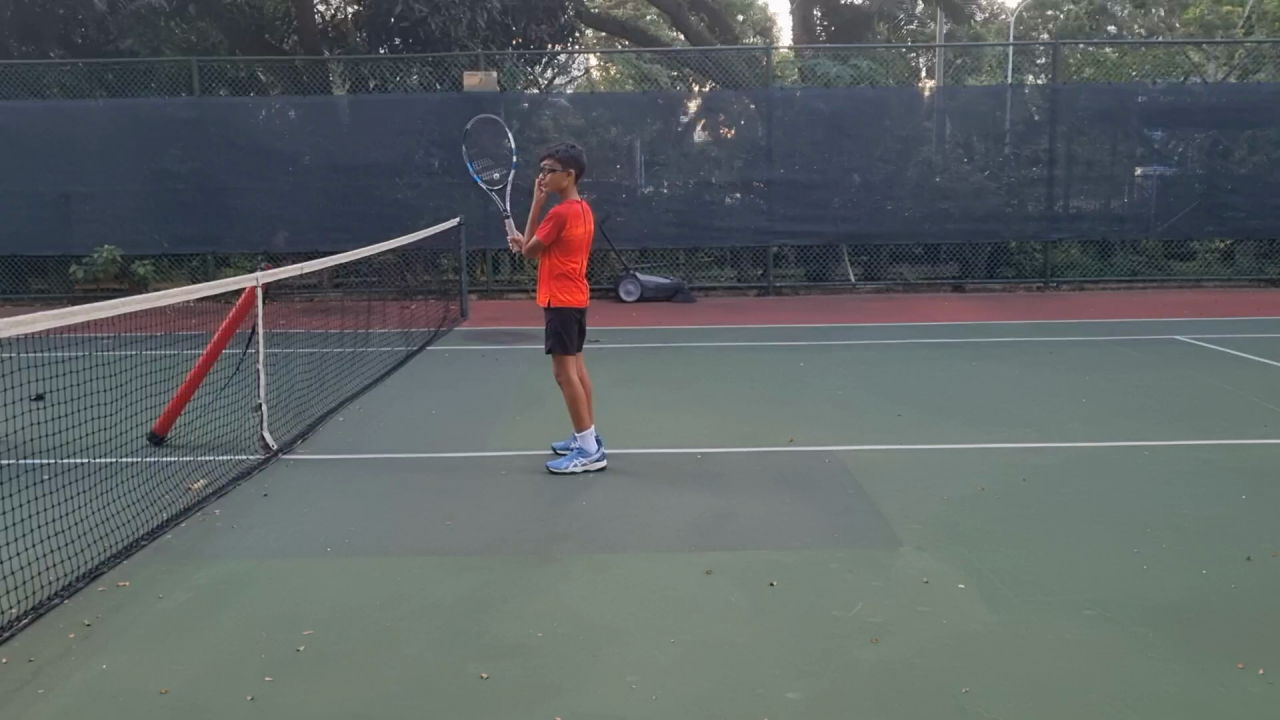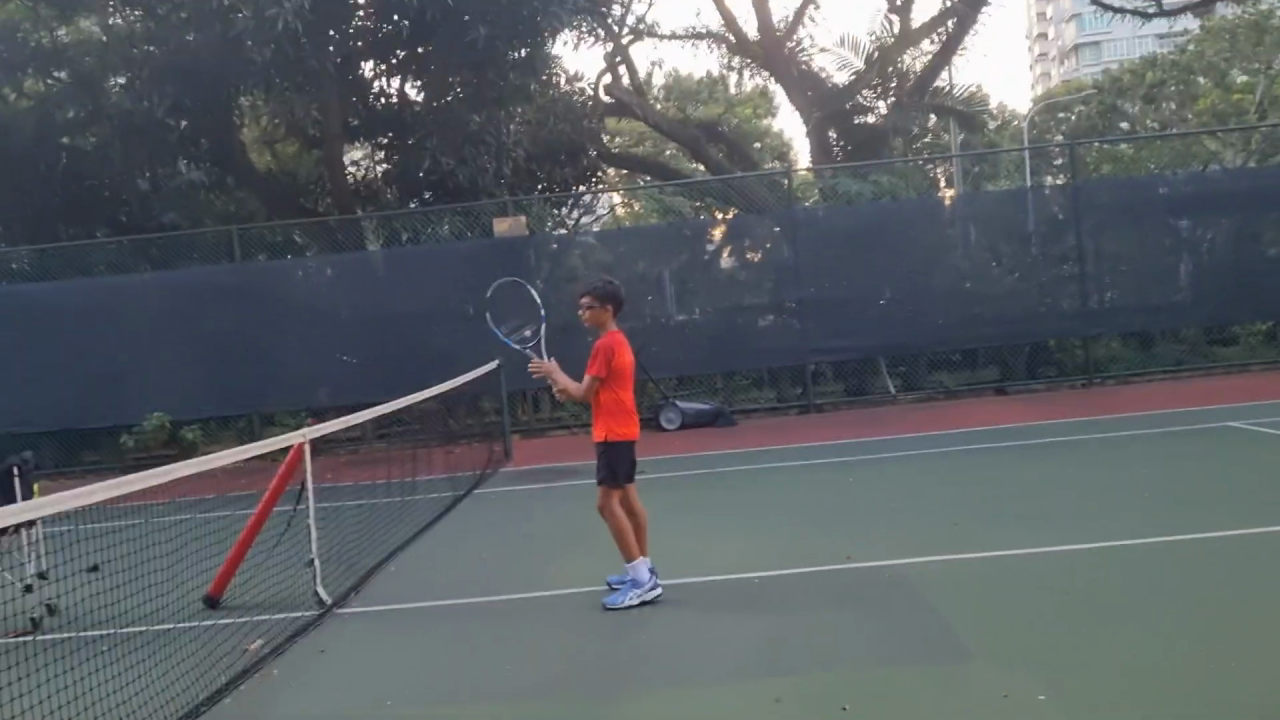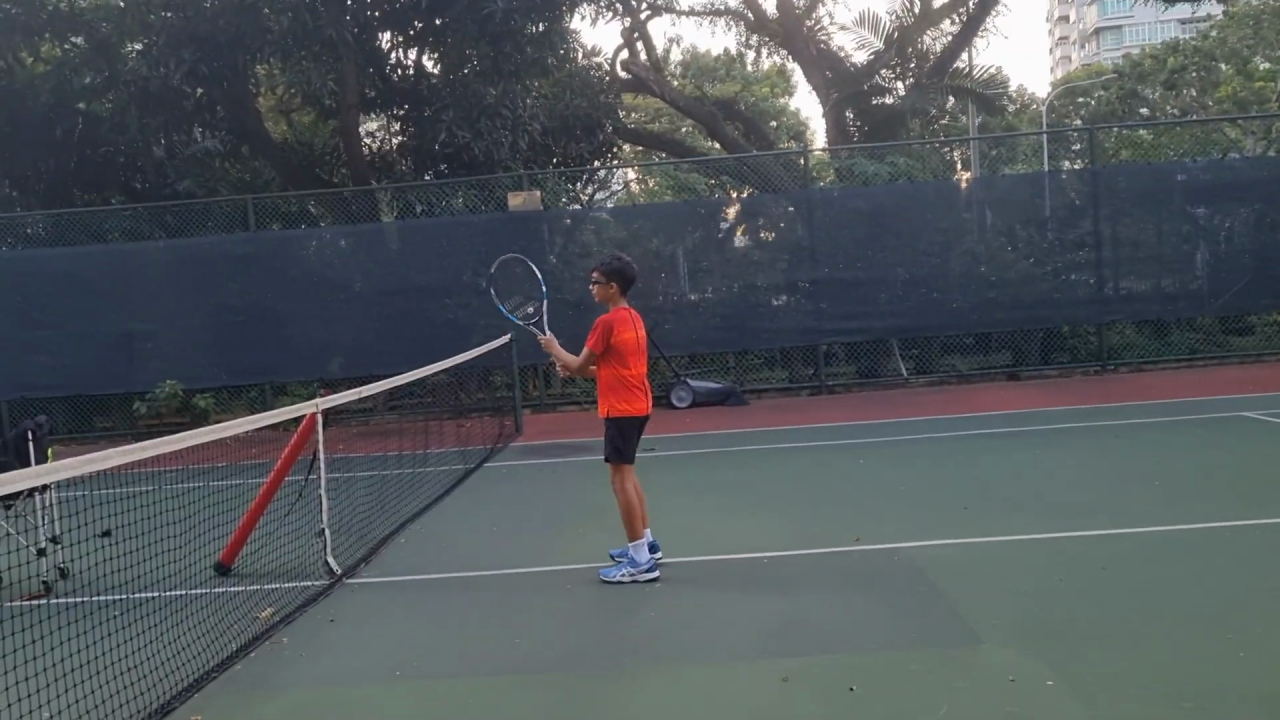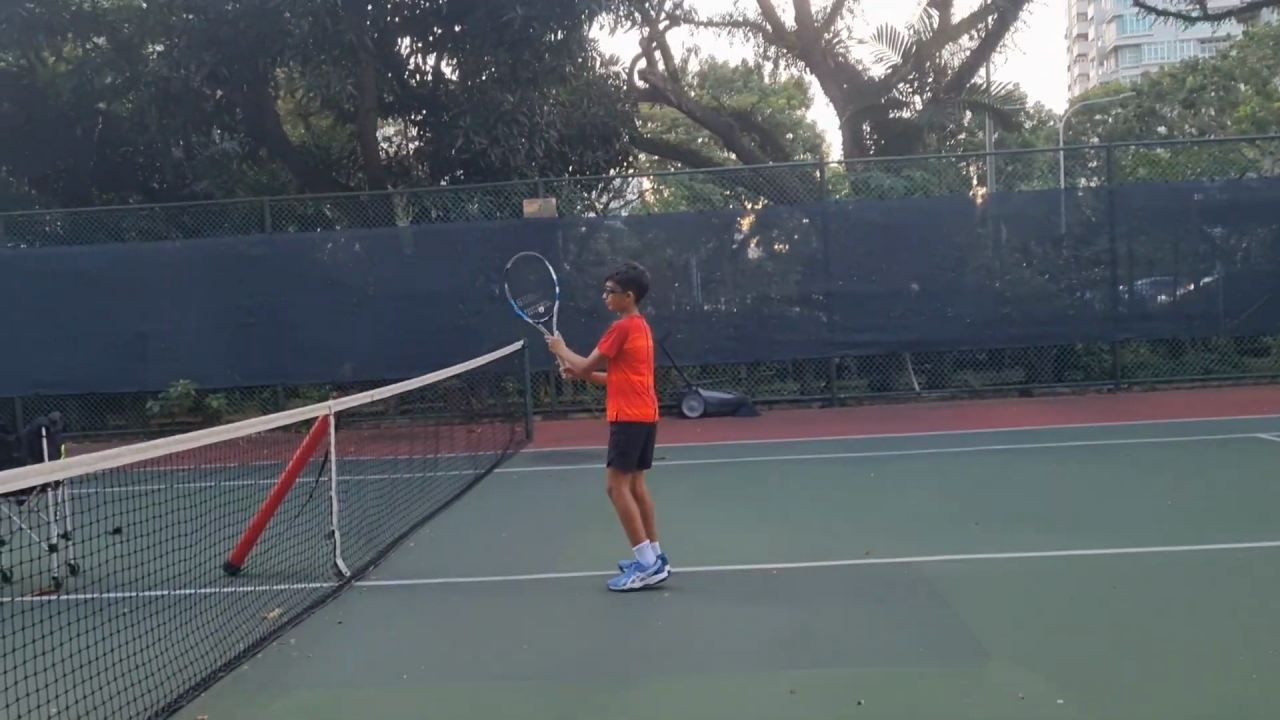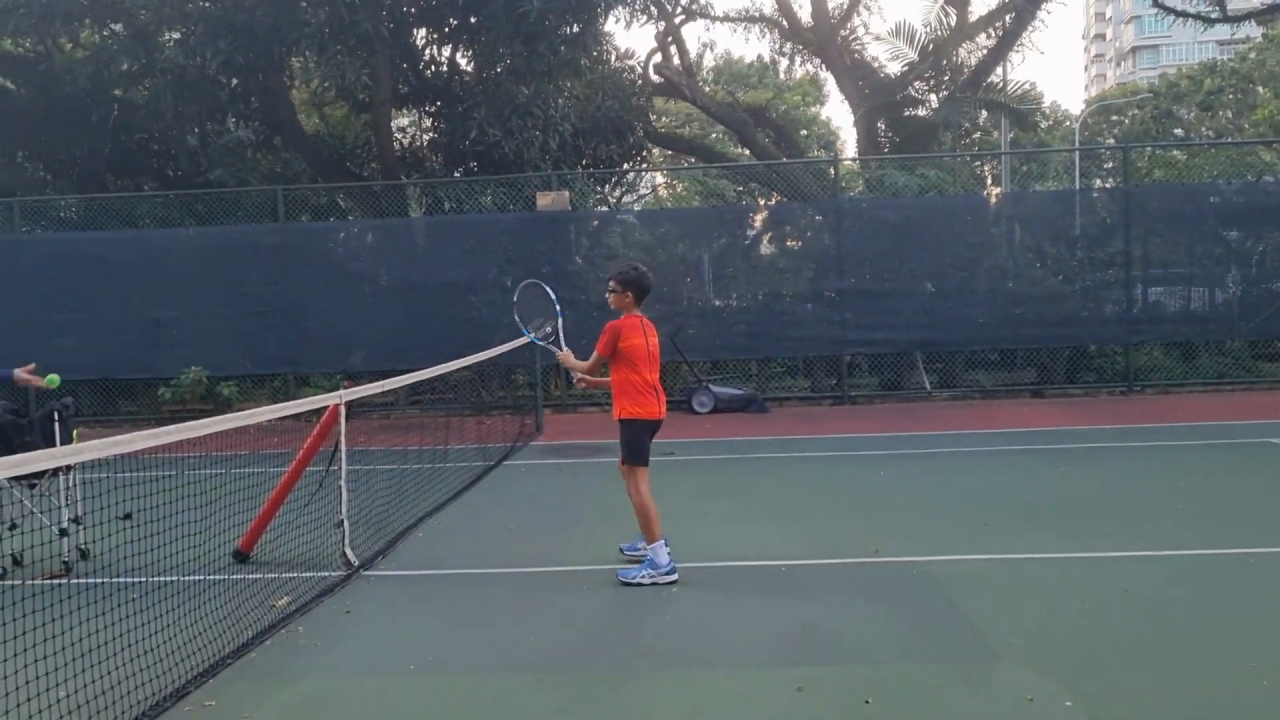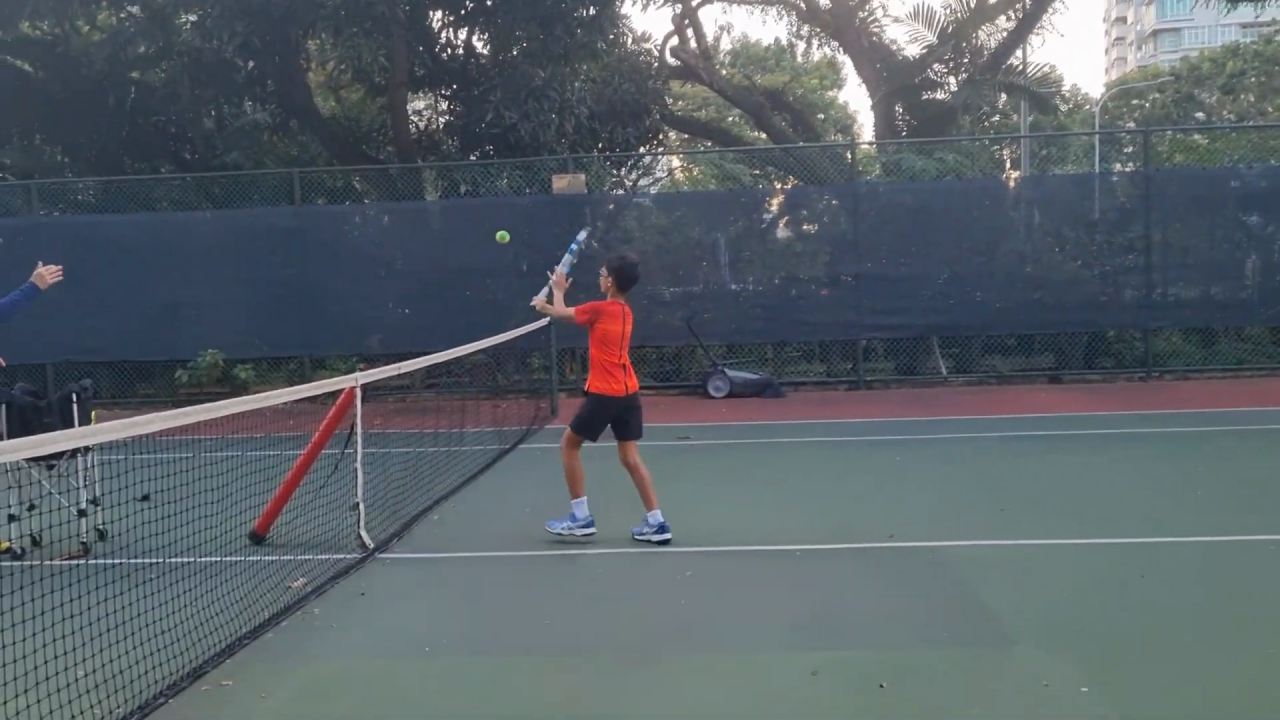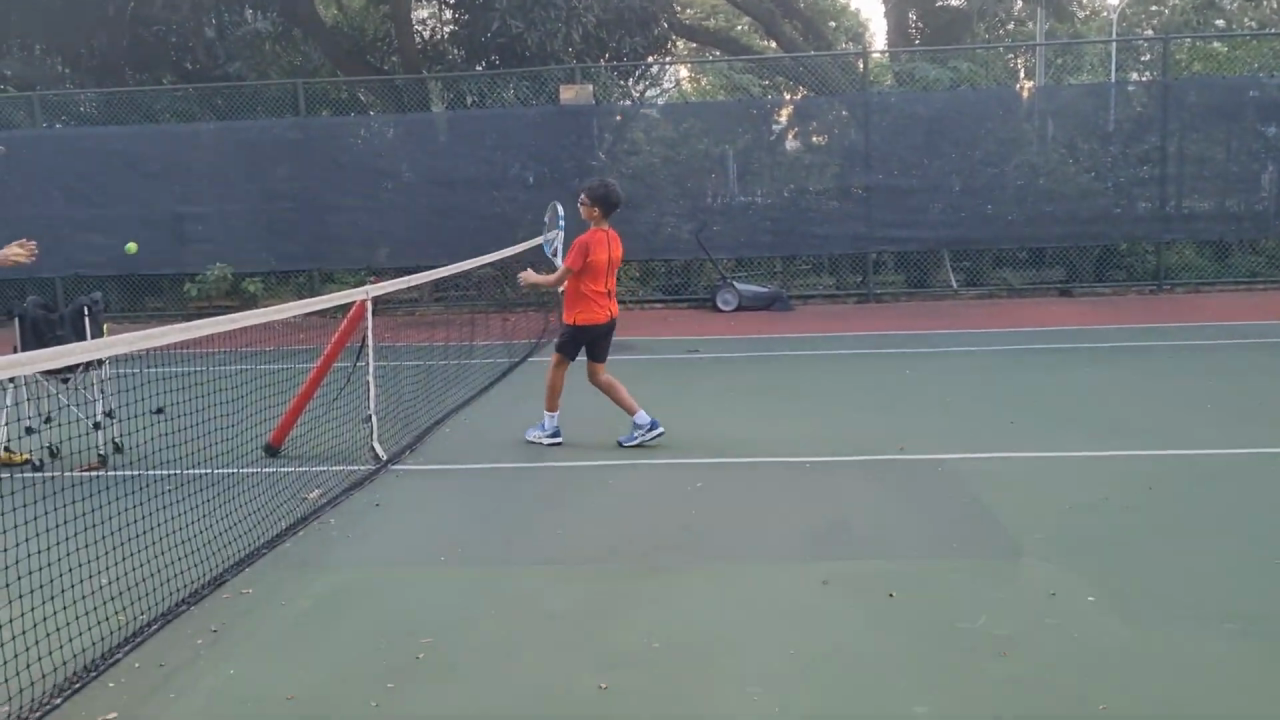
dt=0.5s
person 1, frame 1
left shoulder: (559, 213)
right shoulder: (582, 210)
left elbow: (528, 251)
left wrist: (536, 203)
right wrist: (525, 242)
left hip: (560, 300)
right hip: (576, 298)
left knee: (564, 372)
right knee: (576, 367)
left ankle: (589, 451)
right ankle: (588, 438)
person 1, frame 2
left shoulder: (604, 345)
right shoulder: (618, 341)
left elbow: (583, 395)
left wrist: (554, 373)
right wrist: (570, 390)
left hip: (614, 432)
right hip: (623, 431)
left knee: (607, 504)
right knee: (627, 499)
left ankle: (643, 581)
right ankle: (643, 570)
person 1, frame 3
left shoulder: (606, 322)
right shoulder: (633, 318)
left elbow: (578, 366)
left wrist: (553, 348)
right wrist: (576, 368)
left hip: (621, 410)
right hip: (638, 406)
left knee: (621, 481)
right knee: (627, 477)
left ankle: (641, 562)
right ankle: (646, 543)
person 1, frame 4
left shoulder: (621, 328)
right shoulder: (640, 327)
left elbow: (586, 366)
left wrist: (561, 349)
right wrist: (580, 373)
left hip: (629, 417)
right hip: (645, 415)
left knee: (617, 488)
right knee: (636, 485)
left ankle: (647, 564)
right ankle: (653, 555)
person 1, frame 5
left shoulder: (616, 328)
right shoulder: (648, 328)
left elbow: (588, 367)
left wrist: (569, 362)
right wrist: (597, 382)
left hip: (635, 414)
right hip: (654, 411)
left knee: (637, 484)
right knee: (633, 474)
left ankle: (660, 563)
right ankle: (652, 541)
person 1, frame 6
left shoulder: (599, 309)
right shoulder: (625, 312)
left elbow: (561, 312)
left wrist: (559, 289)
right wrist: (548, 307)
left hip: (603, 392)
right hip: (628, 391)
left knee: (569, 444)
right knee: (630, 456)
left ankle: (581, 516)
right ankle: (656, 523)
person 1, frame 7
left shoulder: (584, 242)
right shoulder: (614, 239)
left elbow: (557, 280)
left wrist: (533, 279)
right wrist: (572, 285)
left hip: (582, 318)
right hip: (607, 315)
left knee: (557, 365)
right knee: (597, 374)
left ankle: (549, 428)
right ankle: (645, 423)
